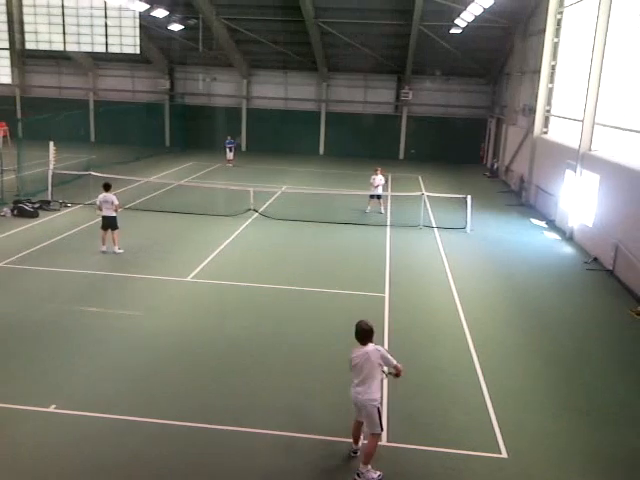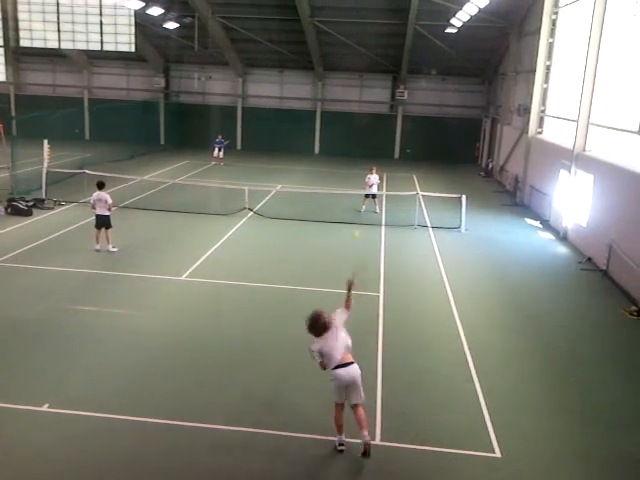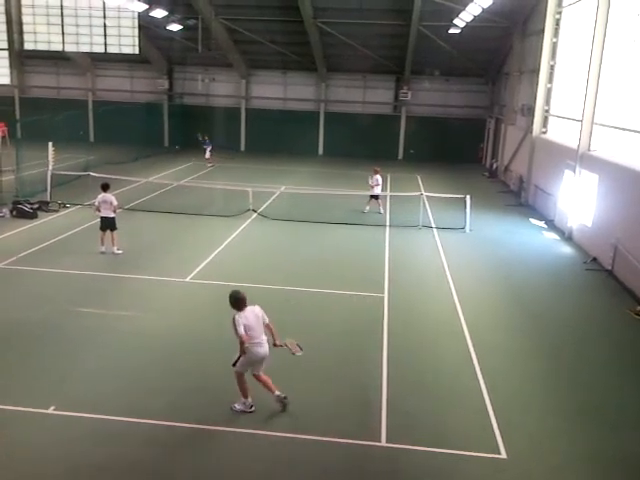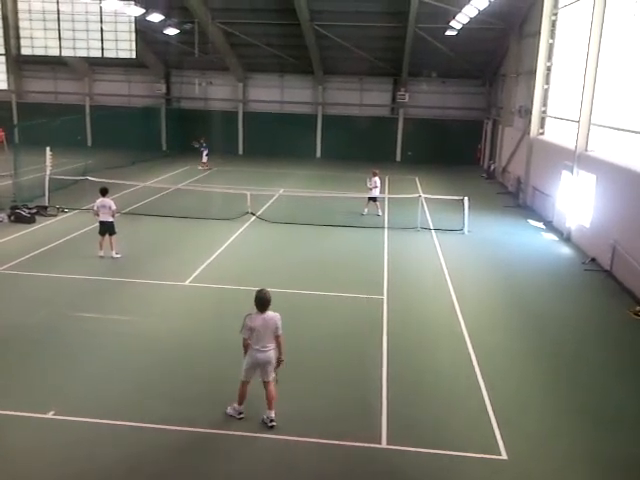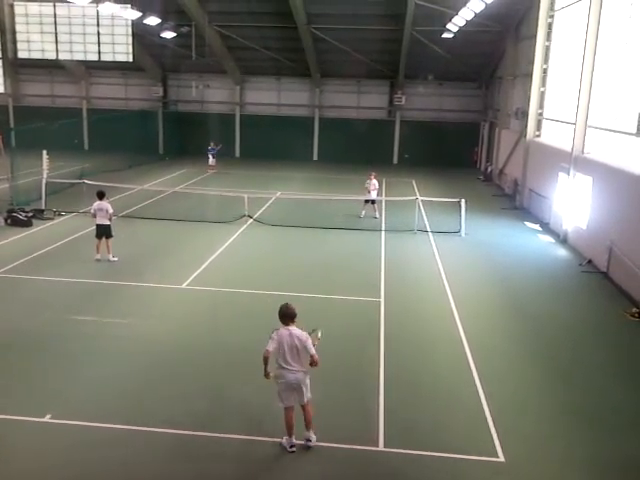
dt=1s
person 1, frame 1
left shoulder: (354, 353)
right shoulder: (378, 351)
right elbow: (398, 368)
right wrist: (396, 373)
left hip: (356, 395)
right hip: (370, 399)
left knee: (359, 421)
right knee: (375, 435)
left ankle: (355, 448)
person 1, frame 2
left shoulder: (315, 346)
right shoulder: (335, 325)
left elbow: (323, 367)
right elbow: (347, 307)
right wrist: (349, 290)
left hip: (337, 374)
right hip: (352, 370)
left knee: (339, 406)
right knee: (357, 406)
left ankle: (340, 440)
right ankle: (365, 436)
person 1, frame 3
left shoulder: (238, 317)
right shoulder: (257, 309)
left elbow: (243, 340)
right elbow: (269, 326)
left wrist: (242, 351)
right wrist: (275, 340)
left hip: (252, 351)
right hip: (264, 348)
left knee: (239, 373)
right knee: (258, 374)
left ankle: (247, 404)
right ankle: (278, 395)
person 1, frame 4
left shoulder: (250, 319)
right shoulder: (276, 317)
left elbow: (245, 342)
right elbow: (278, 339)
left wrist: (246, 354)
right wrist: (280, 355)
left hip: (253, 355)
right hip: (269, 355)
left knee: (244, 382)
right knee: (269, 384)
left ankle: (238, 409)
right ankle: (271, 416)
person 1, frame 5
left shoulder: (276, 335)
right shoulder: (303, 335)
left elbow: (266, 355)
right elbow: (315, 359)
left wrist: (266, 370)
right wrist: (314, 364)
left hip: (284, 376)
right hip: (301, 375)
left knee: (289, 410)
right knee: (306, 405)
left ankle: (290, 441)
right ankle: (309, 436)
